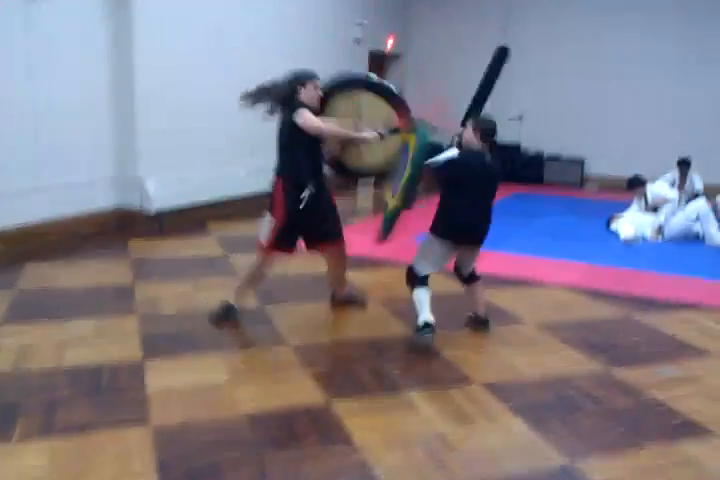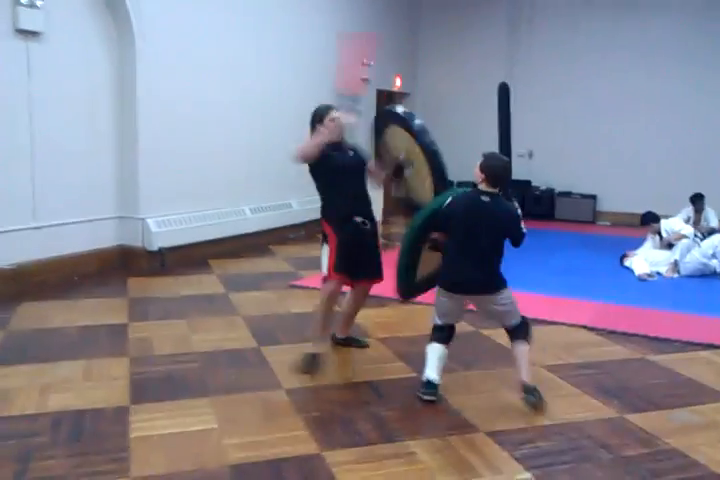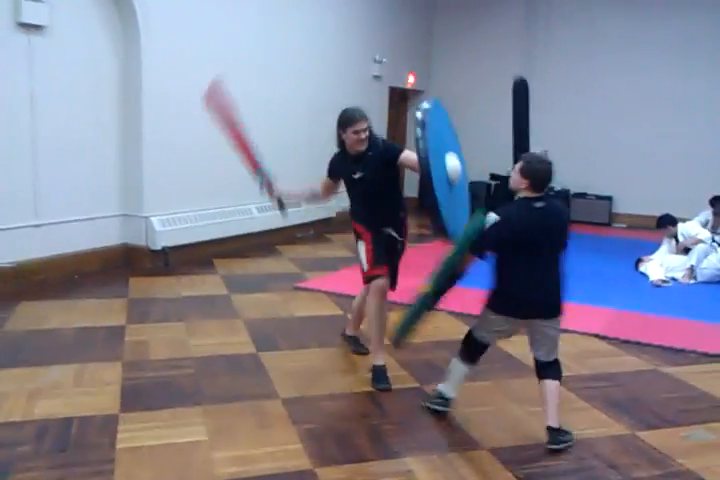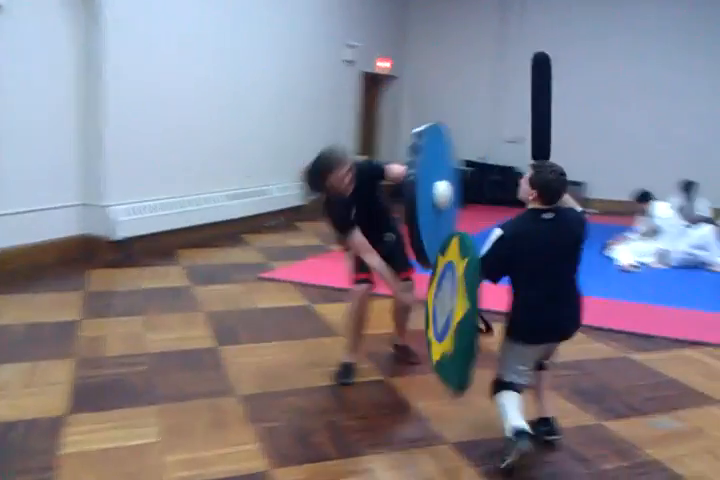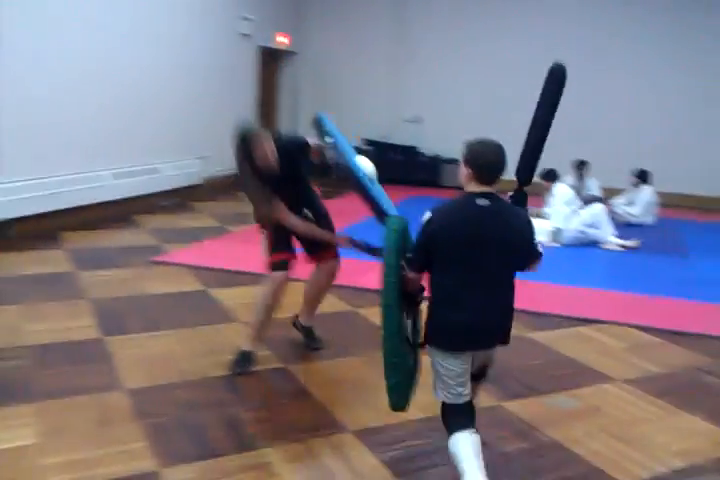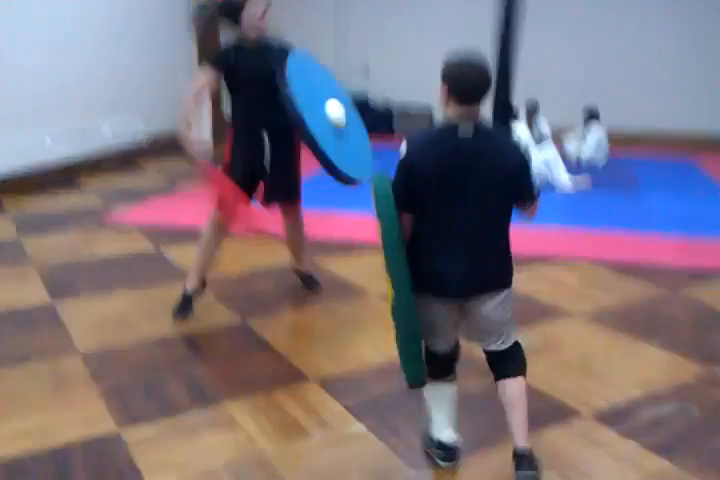
dt=0.3s
person 1, frame 1
left shoulder: (458, 157)
right shoulder: (490, 166)
left elbow: (428, 169)
left hip: (447, 230)
right hip: (475, 232)
left knee: (417, 273)
right knee: (466, 271)
left ankle: (426, 322)
right ankle: (480, 317)
person 1, frame 2
left shoulder: (457, 201)
right shoulder: (508, 211)
left elbow: (439, 235)
right elbow: (518, 240)
left hip: (453, 280)
right hip: (488, 283)
left knee: (442, 328)
right knee: (519, 327)
left ankle: (430, 382)
right ankle: (528, 386)
person 1, frame 3
left shoulder: (505, 218)
right shoulder: (559, 213)
left elbow: (472, 250)
left hip: (508, 302)
right hip: (548, 303)
left knee: (475, 342)
right knee: (548, 363)
left ankle: (444, 395)
right ankle: (554, 428)
person 1, frame 4
left shoulder: (511, 231)
right shoulder: (574, 223)
left elbow: (481, 272)
right wrist: (559, 191)
left hip: (528, 322)
right hip: (567, 319)
left knee: (507, 382)
right knee: (535, 361)
left ankle: (517, 429)
right ankle: (545, 421)
person 1, frame 5
left shoulder: (440, 216)
right shoulder: (517, 218)
left elbow: (414, 274)
right elbow: (531, 263)
left hip: (448, 326)
right hip: (494, 324)
left knee: (455, 407)
right knee: (477, 367)
right ankle: (471, 435)
person 1, frame 6
left shoulder: (418, 149)
right shoulder: (507, 147)
left elbow: (404, 219)
right elbow: (529, 207)
left wrist: (406, 259)
left hip: (433, 272)
right hip: (489, 273)
left knee: (439, 353)
right knee: (505, 353)
left ankle: (444, 441)
person 2, frame 1
left shoulder: (309, 116)
right shoulder: (295, 110)
left elbow: (316, 154)
right elbow: (319, 127)
right wrist: (360, 135)
left hip: (314, 189)
right hip: (289, 189)
left knee: (335, 246)
right knee: (267, 253)
left ankle: (341, 292)
right ankle: (233, 302)
person 2, frame 2
left shoulder: (353, 151)
right shoulder: (319, 153)
left elbow: (381, 176)
right elbow: (301, 155)
right wrist: (326, 133)
left hip: (363, 224)
right hip: (337, 226)
left knee: (363, 285)
right knee: (332, 287)
left ankle: (342, 333)
right ankle: (316, 348)
person 2, frame 3
left shoulder: (383, 148)
right shoulder: (339, 162)
left elbow: (418, 163)
right elbow: (324, 192)
right wrist: (293, 196)
left hip: (395, 225)
right hip: (368, 228)
left knee: (373, 285)
right knee: (379, 284)
left ankle: (350, 331)
right ankle: (379, 363)
person 2, frame 4
left shoulder: (364, 171)
right shoulder: (334, 206)
left elbow: (404, 173)
right elbow: (367, 252)
right wrist: (393, 284)
left hip: (387, 230)
right hip: (362, 241)
left knee: (407, 290)
right knee: (363, 290)
left ankle: (400, 343)
right ankle: (350, 358)
person 2, frame 5
left shoulder: (292, 146)
right shoulder: (255, 180)
left elbow: (319, 152)
right elbow: (287, 219)
right wrist: (329, 238)
left hip: (307, 206)
right hip: (280, 220)
left knee: (329, 265)
right knee: (279, 276)
left ankle: (303, 319)
right ankle: (249, 348)
person 2, frame 6
left shoulder: (280, 52)
right shoulder: (229, 55)
right elbow: (197, 88)
right wrist: (187, 130)
left hip: (282, 139)
right hip: (246, 142)
left knee: (291, 208)
right knee: (220, 213)
left ankle: (301, 266)
right ankle: (194, 283)
